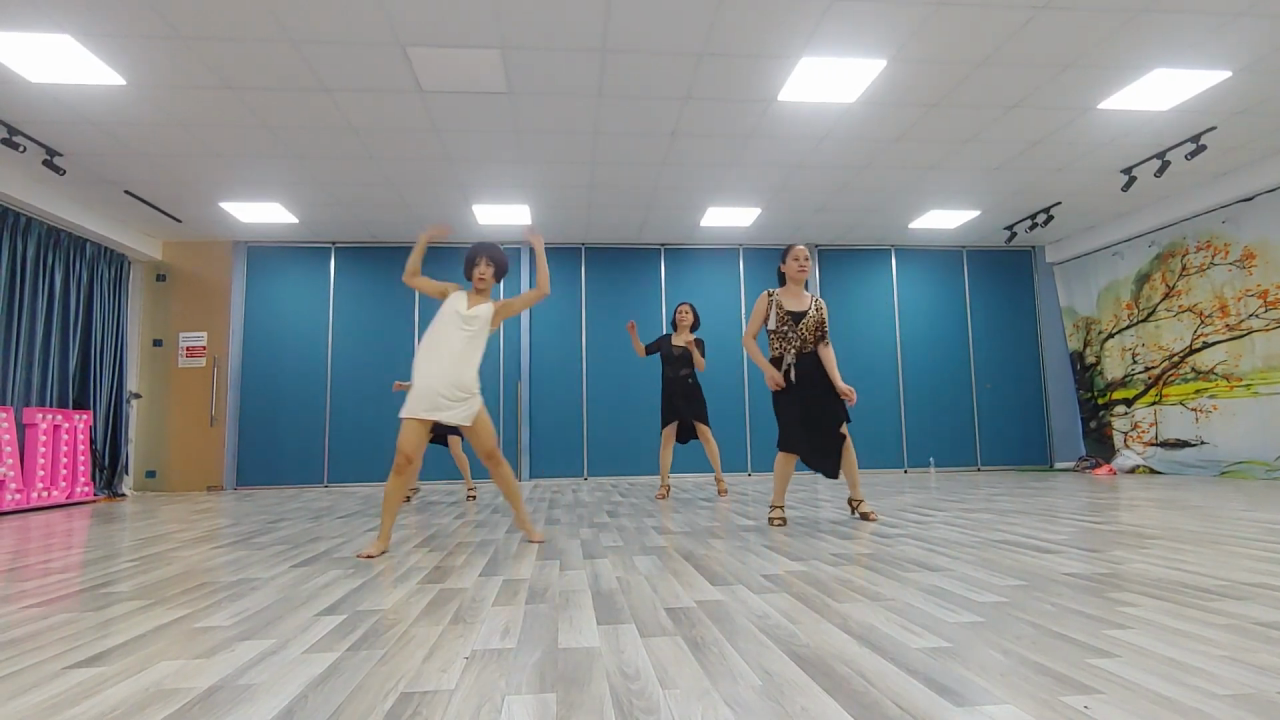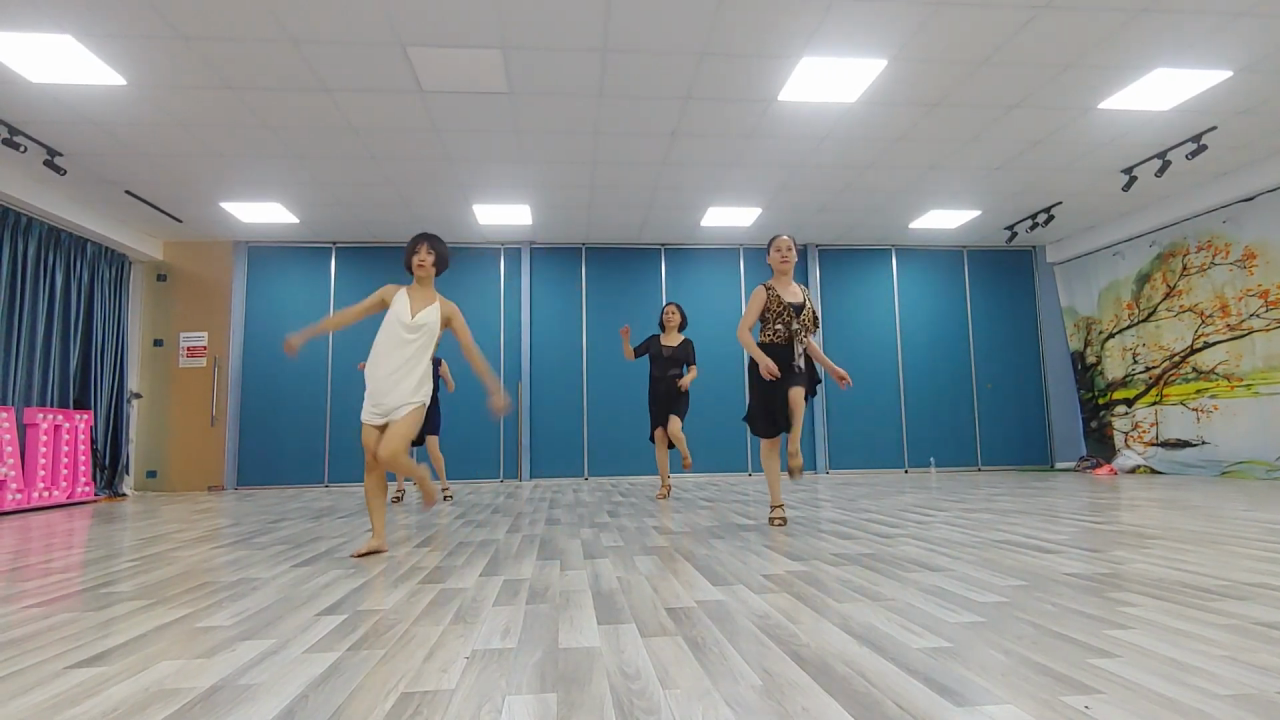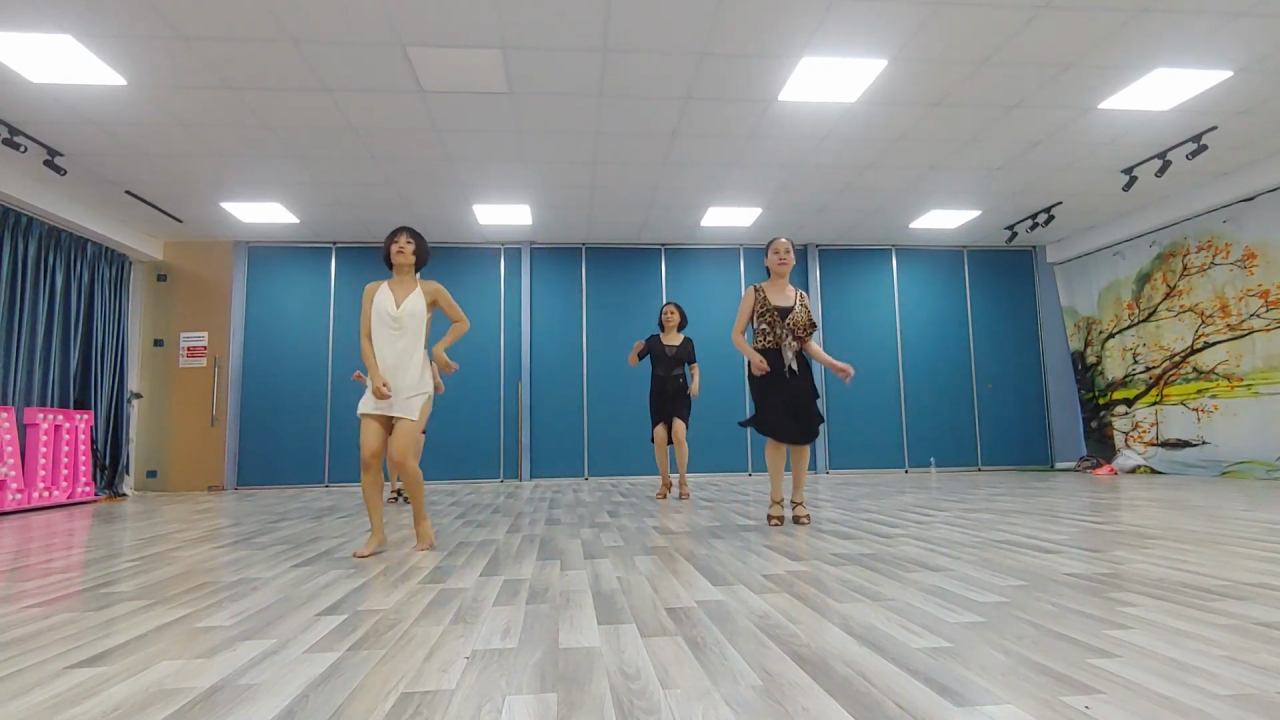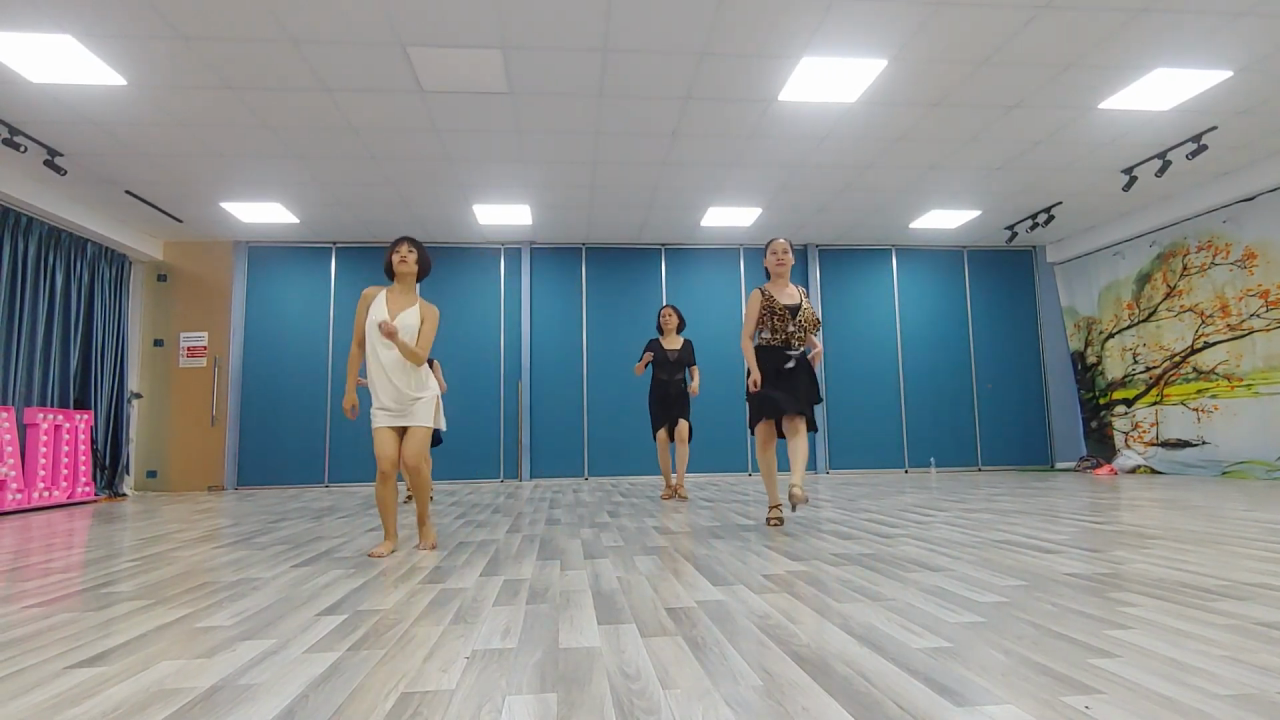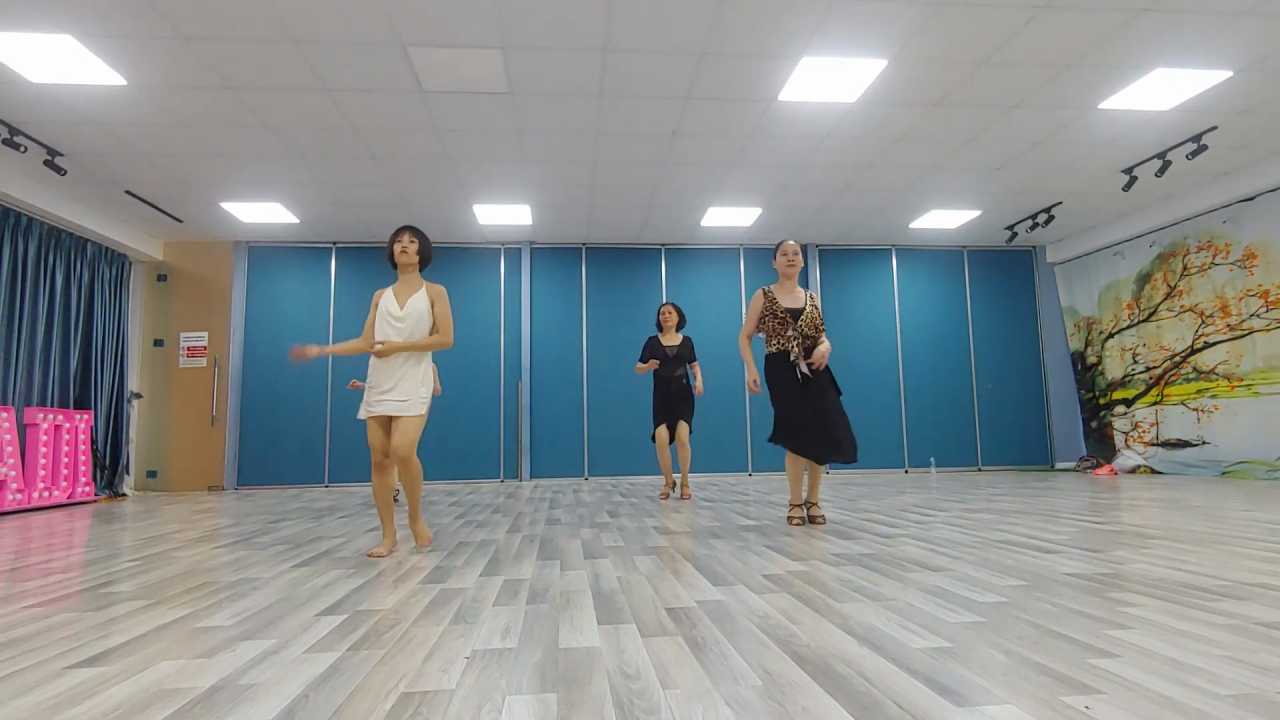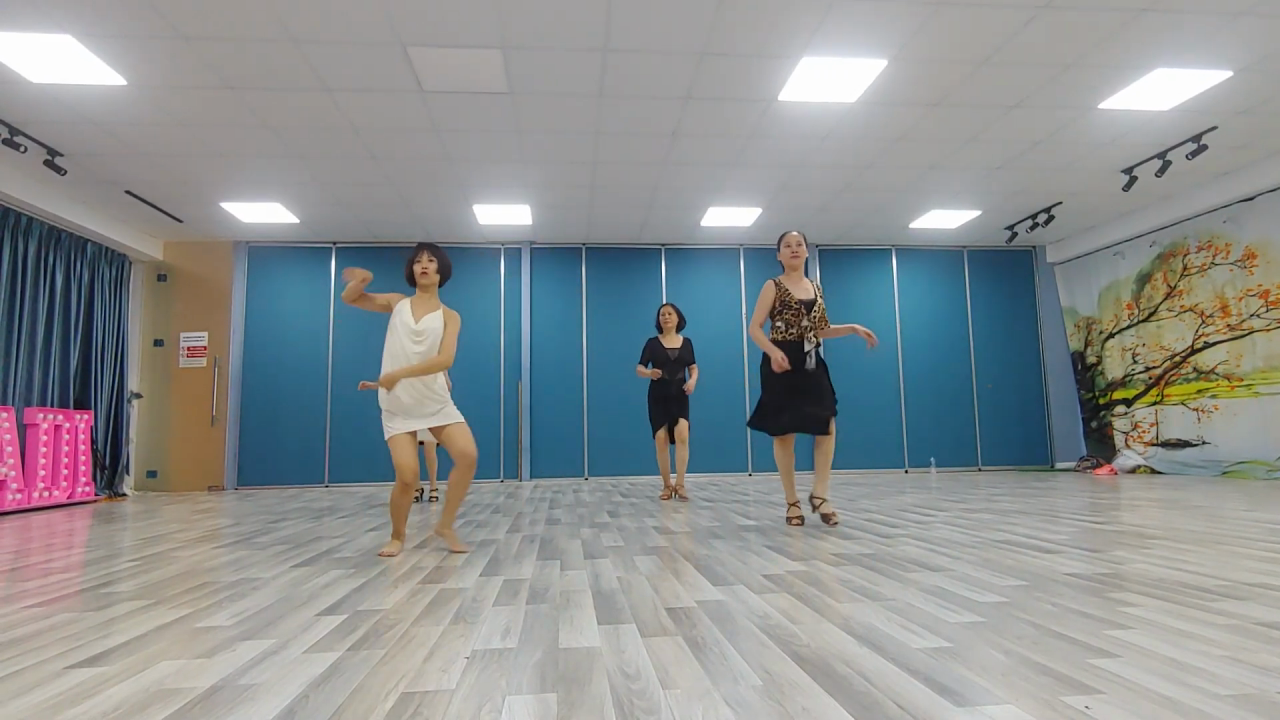
dt=0.4s
person 1, frame 1
left shoulder: (498, 310)
right shoulder: (452, 295)
left elbow: (541, 291)
right elbow: (409, 278)
left wrist: (539, 250)
right wrist: (424, 241)
left hip: (463, 393)
right hip: (425, 391)
left knee: (492, 455)
right knee: (404, 461)
left ankle: (524, 520)
right ankle: (382, 539)
person 1, frame 2
left shoulder: (446, 308)
right shoulder: (391, 293)
left elbow: (471, 351)
right elbow: (349, 315)
left wrist: (495, 389)
right wrist: (305, 335)
left hip: (414, 394)
right hip: (378, 391)
left knee: (390, 455)
right knee: (373, 463)
left ankle: (423, 479)
right ankle: (378, 536)
person 1, frame 3
left shoulder: (431, 291)
right shoulder: (373, 290)
left elbow: (463, 322)
right elbow: (366, 339)
left wrist: (441, 347)
right wrist: (374, 376)
left hip: (415, 389)
right hip: (381, 388)
left knee: (401, 458)
right knee: (368, 458)
left ankle: (422, 521)
right ankle: (376, 533)
person 1, frame 4
left shoulder: (428, 310)
right shoulder: (370, 296)
left elbow: (421, 355)
right elbow: (357, 345)
left wrist: (396, 338)
right wrist: (350, 388)
left hip: (421, 395)
right hip: (385, 399)
left knee: (414, 461)
right knee: (386, 468)
left ankle: (425, 522)
right ankle: (390, 536)
person 1, frame 5
left shoulder: (434, 292)
right shoulder: (380, 296)
left elbow: (445, 338)
right elbow: (364, 342)
left wrist: (398, 346)
right wrist: (322, 351)
left hip: (413, 384)
right hip: (379, 385)
left knee: (403, 450)
right knee: (380, 459)
left ankle: (416, 518)
right ankle: (388, 533)
person 1, frame 6
left shoulder: (450, 316)
right shoulder: (395, 304)
left elbow: (445, 358)
right elbow: (349, 299)
left wrist: (402, 373)
right wrist: (354, 281)
left hip: (435, 400)
right hip: (397, 405)
left knee: (467, 456)
right knee: (407, 477)
left ankle: (445, 524)
right ankle: (397, 536)
person 2, frame 1
left shoulder: (818, 304)
right shoulder: (767, 299)
left elbow: (824, 345)
right elbow: (748, 338)
left wrist: (838, 382)
right wrist: (767, 367)
left hip: (816, 374)
right hip: (785, 376)
left knee: (839, 434)
right knee: (791, 441)
left ankle: (856, 498)
right ankle: (777, 505)
person 2, frame 2
left shoulder: (803, 293)
right shoulder: (763, 291)
right elbow: (743, 331)
left wrist: (831, 367)
right wrist: (761, 358)
left hip: (796, 361)
right hip: (769, 365)
left knee: (796, 396)
right knee: (770, 434)
left ankle: (794, 450)
right ankle: (776, 504)
person 2, frame 3
left shoulder: (802, 297)
right shoulder: (755, 293)
left elbow: (808, 341)
right elbow: (737, 333)
left wrist: (833, 363)
right wrist: (751, 355)
left hip: (796, 367)
right hip: (767, 368)
left knee: (802, 432)
right knee: (777, 433)
left ankle: (798, 501)
right ankle: (776, 499)
person 2, frame 4
left shoulder: (802, 294)
right shoulder: (759, 295)
right elbow: (747, 337)
left wrist: (817, 346)
right wrist: (753, 370)
left hip: (797, 365)
right hip: (767, 365)
left knee: (796, 419)
right knee: (765, 432)
left ankle: (797, 485)
right ankle: (774, 503)
person 2, frame 5
left shoulder: (811, 298)
right shoulder: (763, 296)
left elbow: (821, 336)
right elbow: (744, 337)
left wrist: (825, 347)
right wrist: (751, 369)
left hip: (813, 370)
right hip: (781, 371)
left knee: (825, 431)
right knee: (795, 438)
left ankle: (812, 496)
right ankle: (796, 503)
person 2, frame 6
left shoulder: (815, 288)
right shoulder: (773, 287)
right elbow: (754, 328)
left wrist: (852, 328)
right wrist: (772, 351)
left hip: (811, 363)
right hip: (782, 365)
left knee: (826, 426)
right knee: (783, 434)
left ankle: (820, 496)
right ankle: (792, 501)
person 3, frame 1
left shoulder: (698, 342)
right shoulder: (665, 339)
left elbow: (701, 366)
right elbow: (642, 352)
left wrist: (693, 348)
right wrist: (633, 335)
left hip: (691, 392)
right hip: (669, 394)
left knee: (705, 434)
right knee: (667, 438)
left ankle: (719, 478)
right ankle: (664, 484)
person 3, frame 2
left shoulder: (686, 343)
right shoulder: (653, 340)
left elbow: (693, 369)
right elbow: (630, 356)
left wrist: (688, 378)
right wrist: (625, 339)
left hip: (677, 394)
right hip: (656, 394)
left knee: (674, 430)
right knee: (659, 437)
left ankle: (685, 454)
right ankle: (664, 484)
person 3, frame 3
left shoulder: (687, 342)
right shoulder: (653, 340)
left elbow: (694, 366)
right elbow: (632, 362)
left wrist: (695, 381)
right wrist: (636, 350)
left hip: (680, 393)
right hip: (658, 395)
left knee: (679, 435)
right knee: (659, 437)
left ankle: (683, 482)
right ankle: (665, 482)
person 3, frame 4
left shoulder: (687, 344)
right shoulder: (653, 344)
left elbow: (693, 368)
right elbow: (637, 371)
left wrist: (695, 381)
right wrist: (643, 361)
left hip: (680, 397)
right hip: (658, 398)
left knee: (682, 434)
right knee: (663, 440)
left ankle: (680, 483)
right ankle: (668, 484)
person 3, frame 5
left shoulder: (686, 341)
right shoulder: (652, 341)
left elbow: (694, 365)
right elbow: (638, 368)
left wrist: (699, 380)
right wrist: (648, 366)
left hip: (683, 395)
right hip: (662, 397)
left knee: (682, 438)
right knee: (661, 439)
left ankle: (685, 484)
right ankle: (668, 481)
person 3, frame 6
left shoulder: (686, 342)
right shoulder: (652, 343)
left elbow: (693, 367)
right elbow: (639, 369)
left wrist: (692, 379)
right wrist: (649, 373)
left hip: (679, 397)
right hip: (658, 397)
left knee: (682, 436)
right knee: (661, 440)
left ankle: (680, 483)
right ankle: (667, 485)
